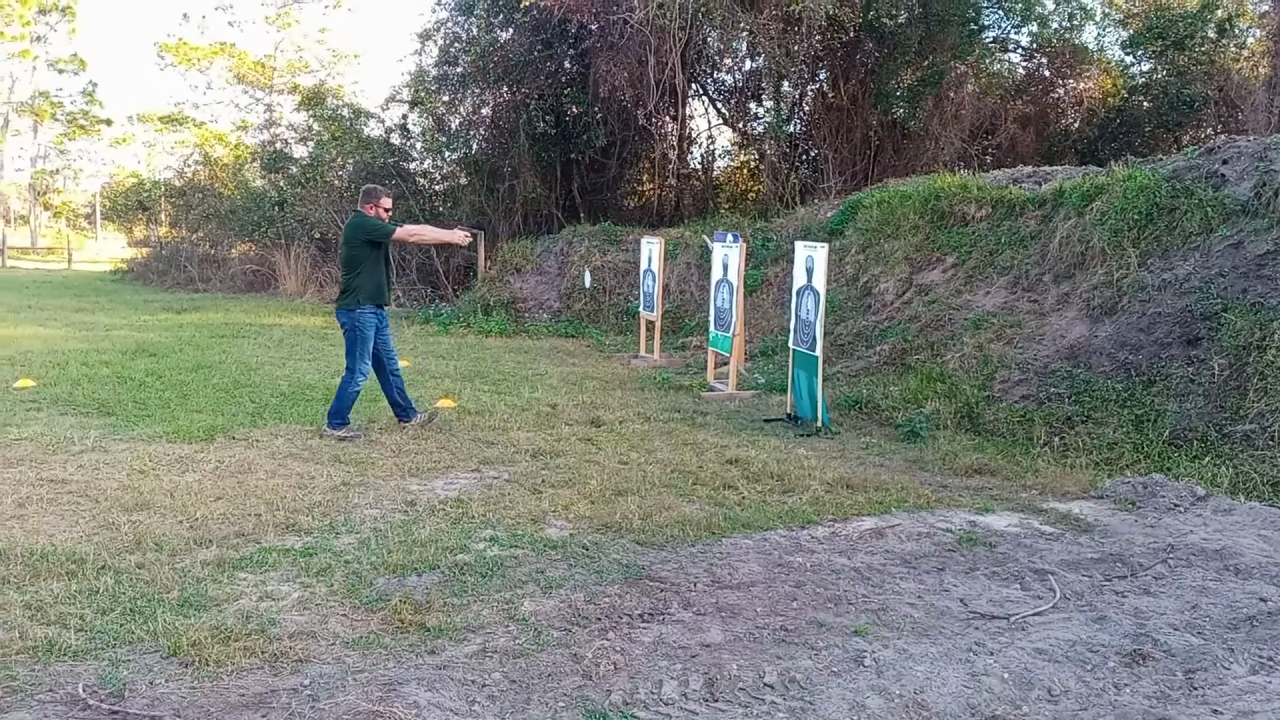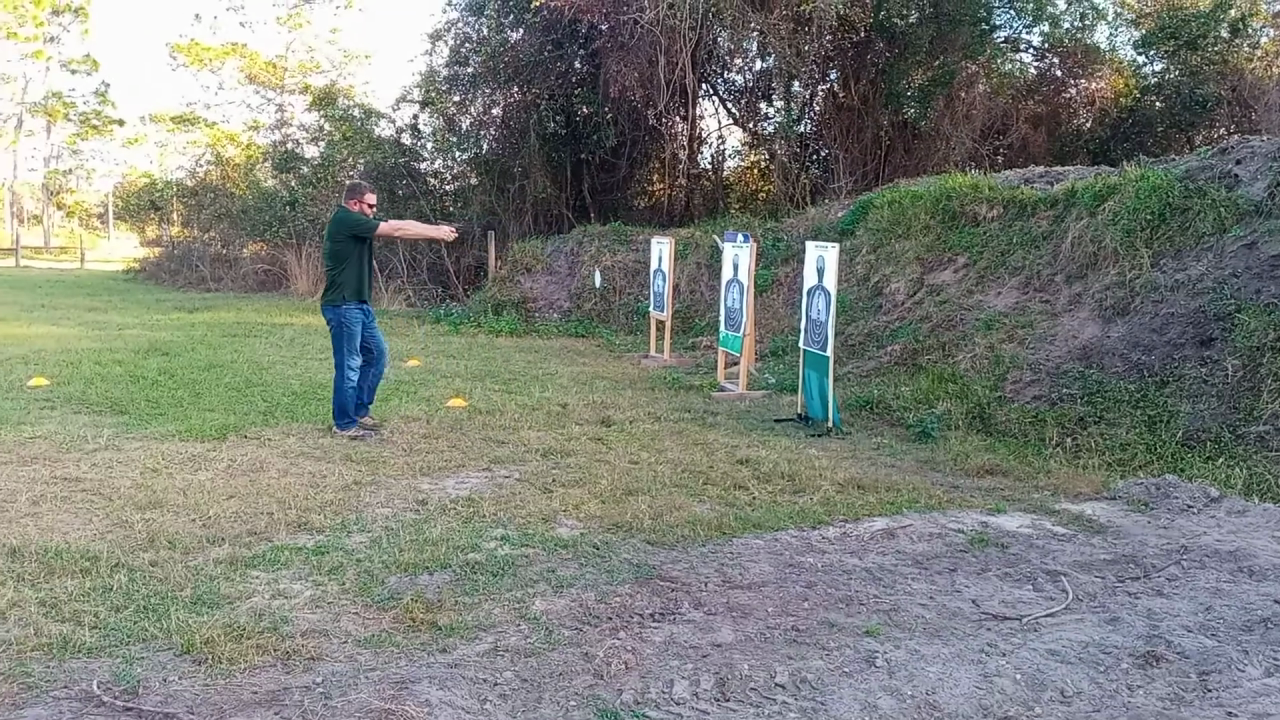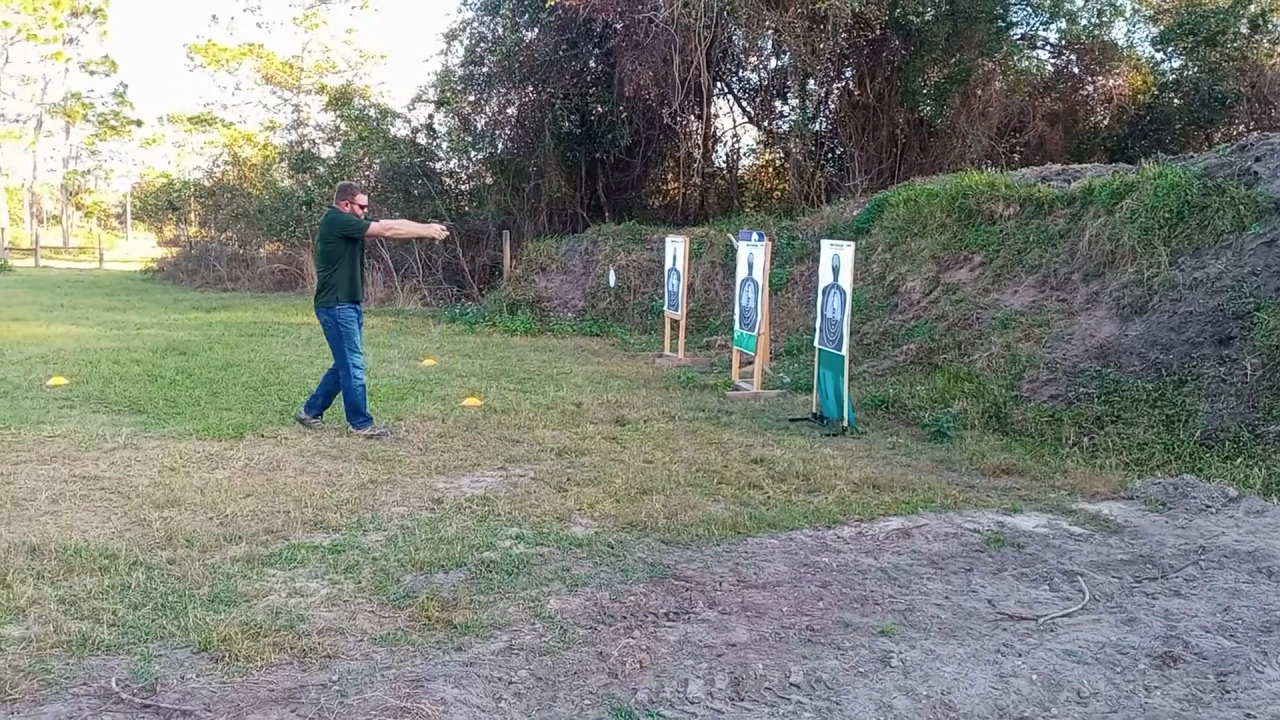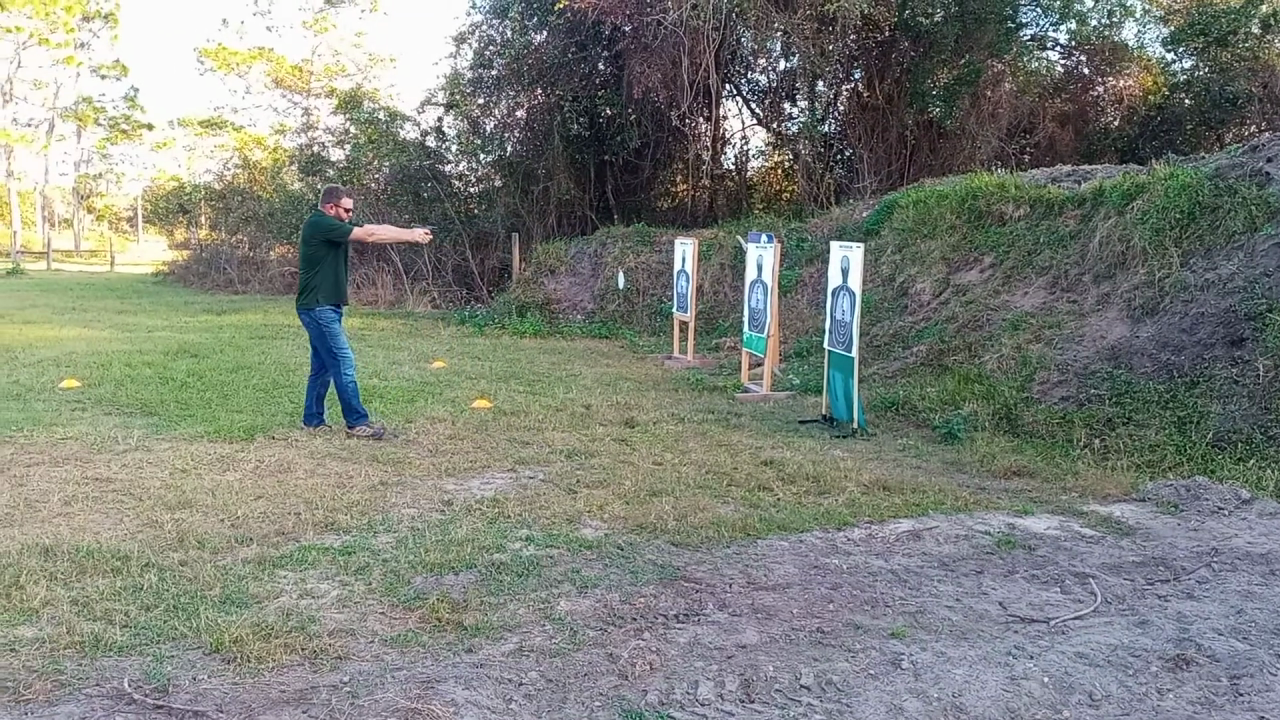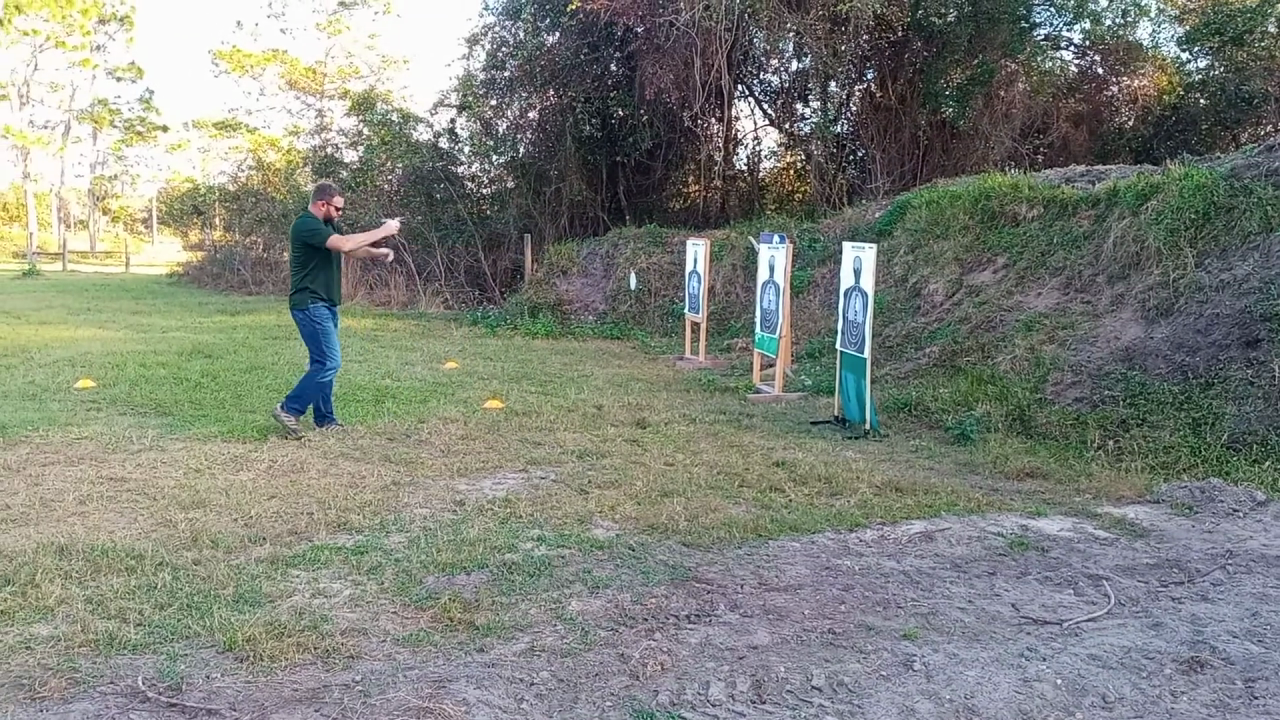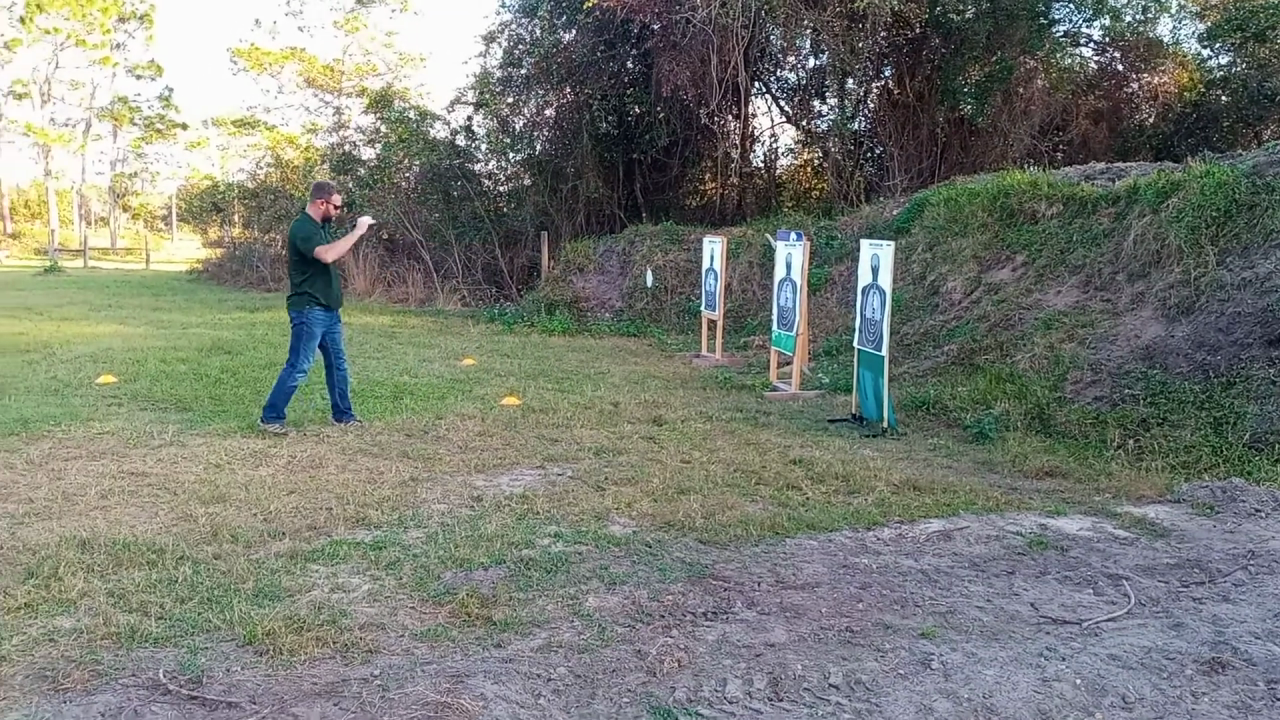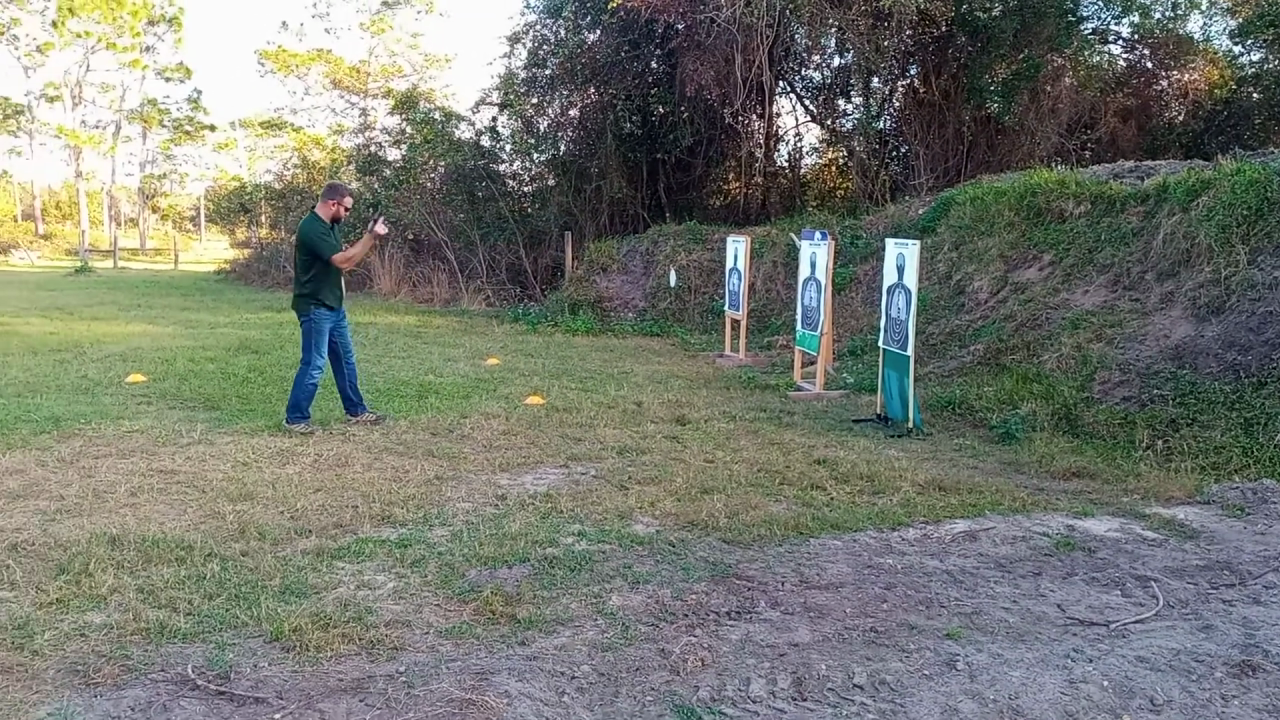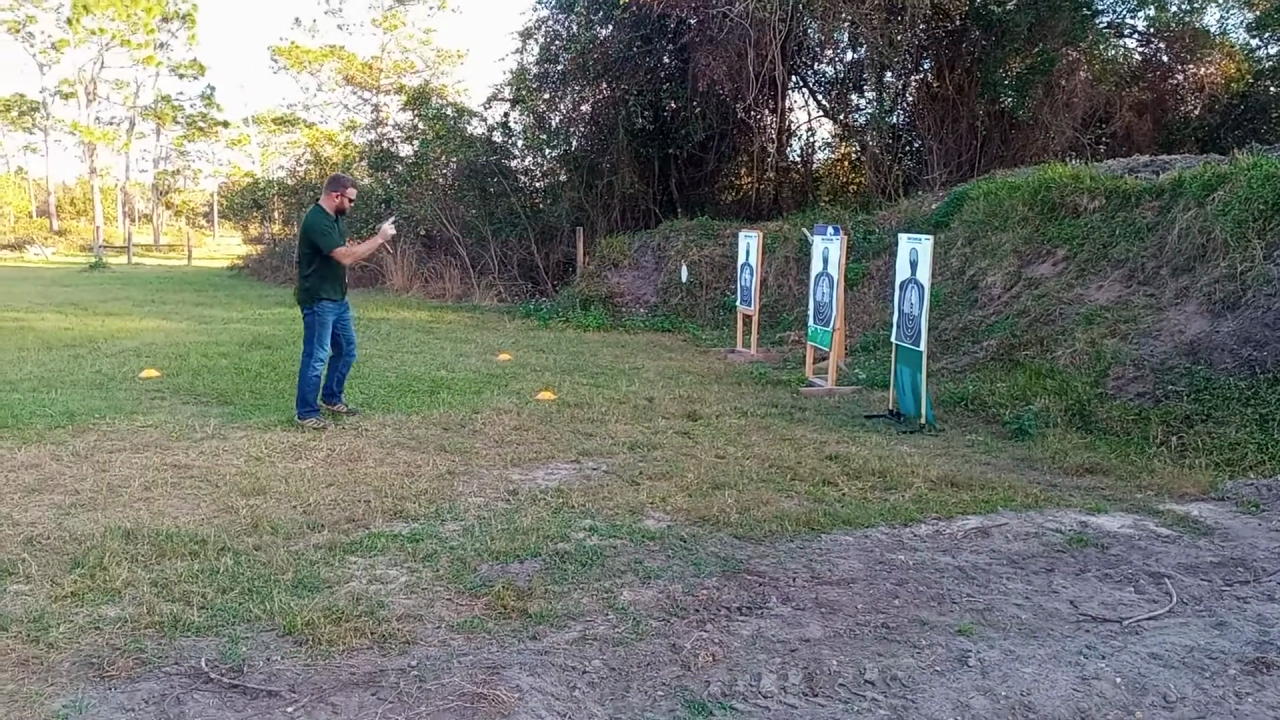
dt=0.2s
person 1, frame 1
left shoulder: (374, 226)
right shoulder: (361, 225)
left elbow: (413, 229)
right elbow: (410, 236)
left wrist: (451, 234)
right wrist: (451, 238)
left hip: (373, 309)
right hip: (358, 311)
left knee: (388, 364)
right knee: (358, 370)
left ankle: (407, 415)
right ankle: (335, 424)
person 1, frame 2
left shoulder: (358, 222)
right shoulder: (345, 220)
left elbow: (398, 224)
right elbow: (395, 230)
left wrist: (436, 230)
right wrist: (436, 233)
left hip: (358, 305)
right hip: (343, 306)
left knee: (377, 355)
right knee: (349, 366)
left ankle: (360, 412)
right ankle: (345, 424)
person 1, frame 3
left shoulder: (348, 223)
right shoulder: (336, 222)
left elbow: (390, 224)
right elbow: (387, 230)
left wrist: (426, 228)
right wrist: (427, 231)
left hip: (348, 305)
right hip: (336, 307)
left knee: (347, 363)
right knee: (353, 365)
left ankle: (311, 412)
right ankle: (361, 423)
person 1, frame 4
left shoulder: (333, 226)
right shoulder: (319, 224)
left elbow: (372, 229)
right elbow: (368, 235)
left wrist: (411, 233)
right wrist: (410, 236)
left hip: (325, 307)
right hip: (318, 308)
left knee: (323, 366)
right knee: (343, 363)
left ankle: (313, 420)
right ankle: (357, 422)
person 1, frame 5
left shoulder: (325, 225)
right shoulder: (306, 226)
left elbow: (348, 248)
right elbow: (344, 244)
left wrist: (377, 252)
right wrist: (381, 231)
left hip: (325, 306)
right hip: (312, 307)
left knee: (322, 362)
right knee: (329, 362)
left ankle: (324, 419)
right ankle: (289, 409)
person 1, frame 6
left shoulder: (321, 225)
right shoulder: (302, 228)
right elbow: (327, 256)
right wrist: (358, 231)
left hip: (327, 307)
right hip: (308, 309)
left knee: (338, 363)
right knee: (299, 367)
left ankle: (343, 415)
right ankle: (270, 418)
person 1, frame 7
left shoulder: (330, 225)
right shoulder: (311, 228)
right elbow: (344, 260)
right wrist: (371, 237)
left hip: (332, 306)
right hip: (315, 308)
left knee: (345, 359)
right knee: (314, 365)
left ankle: (356, 410)
right ankle: (295, 418)
person 1, frame 8
left shoulder: (335, 217)
right shoulder: (316, 222)
right elbow: (346, 257)
left wrist: (349, 247)
right wrist: (379, 238)
left hip: (336, 297)
right hip: (318, 300)
left knee: (346, 350)
right knee: (316, 356)
left ankle: (331, 399)
right ankle: (306, 413)
